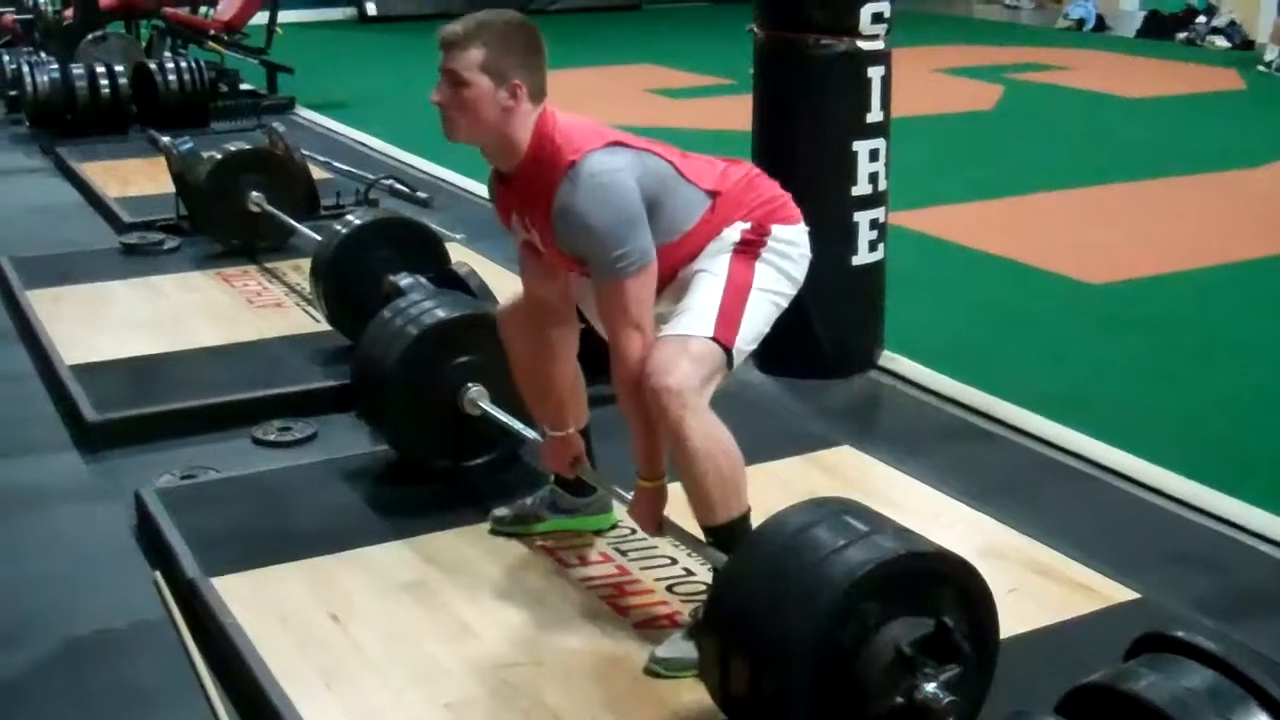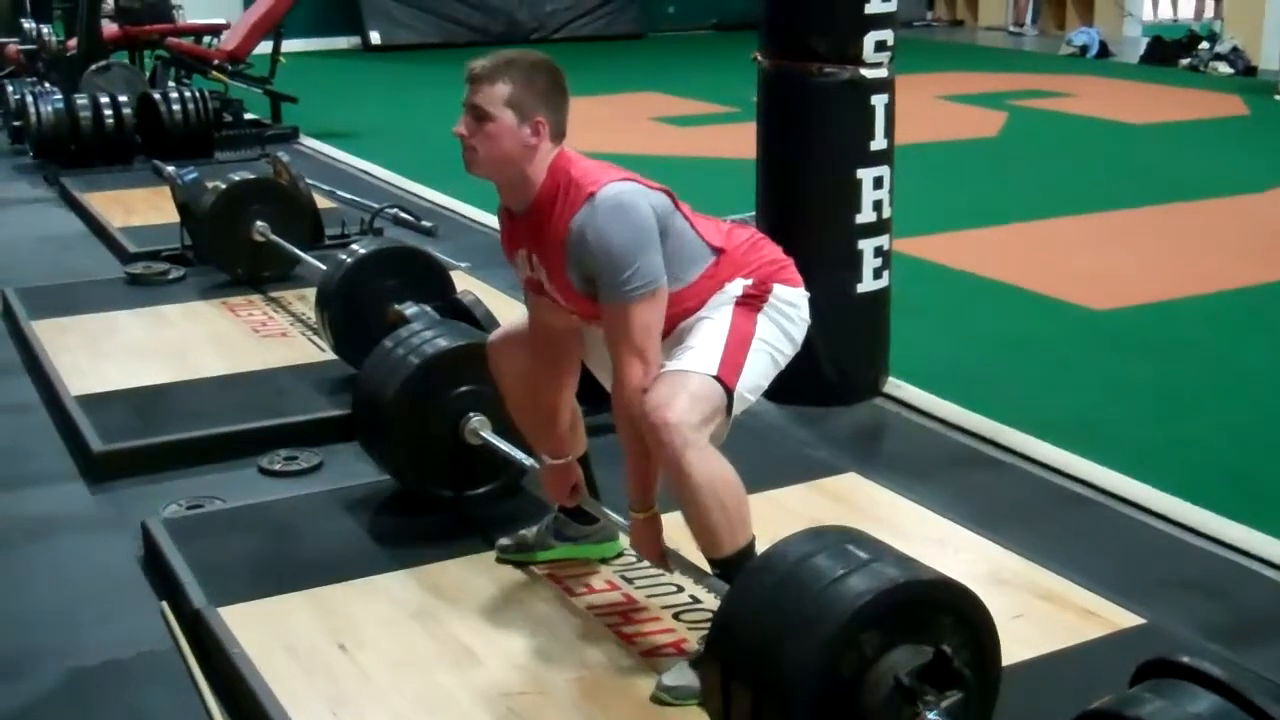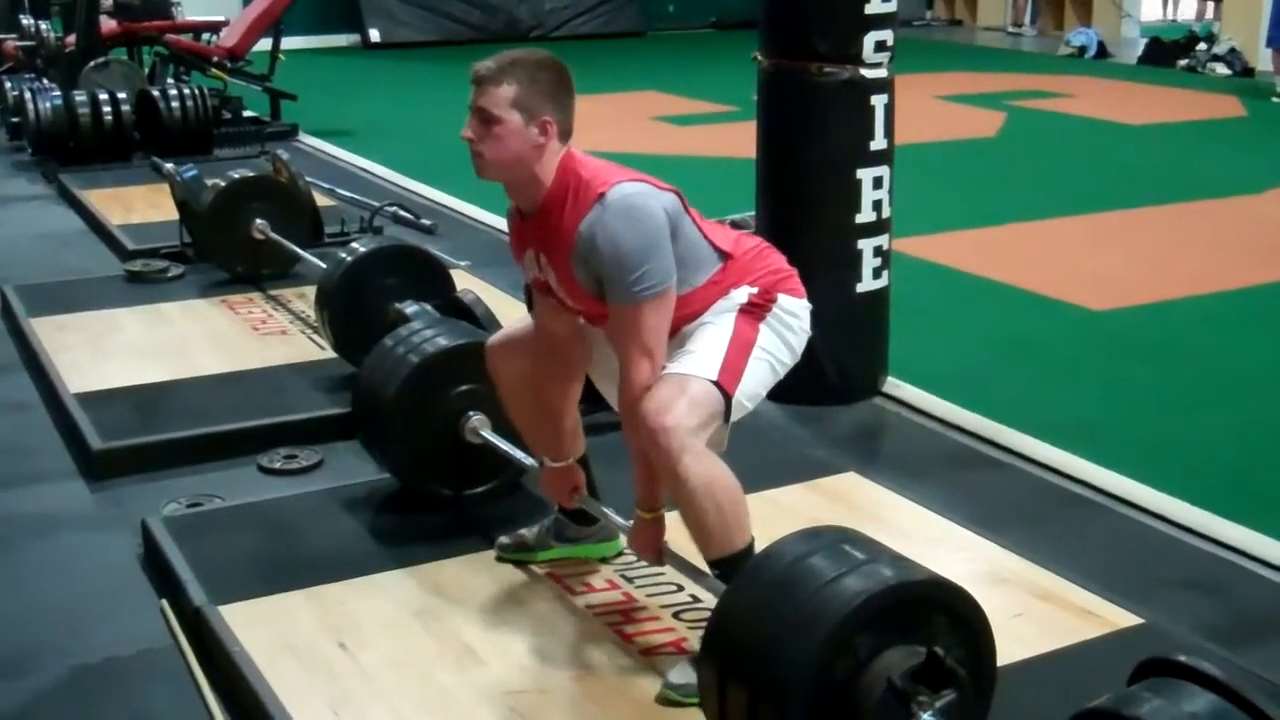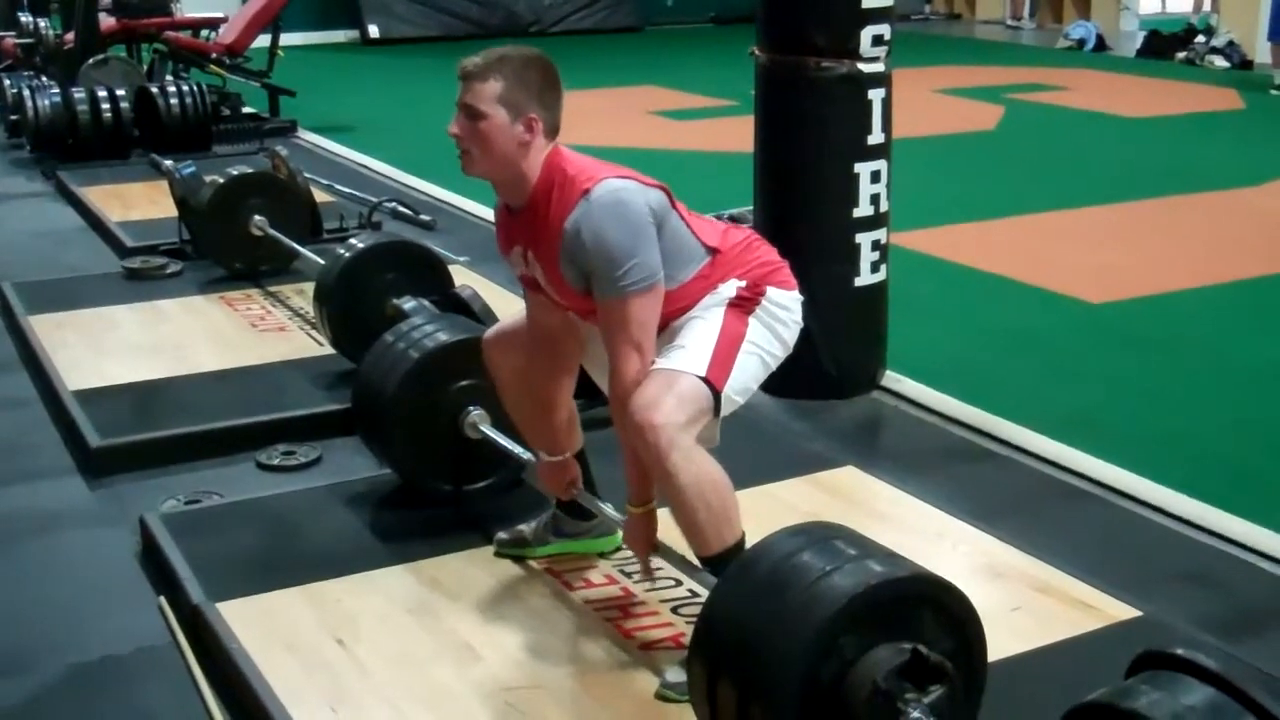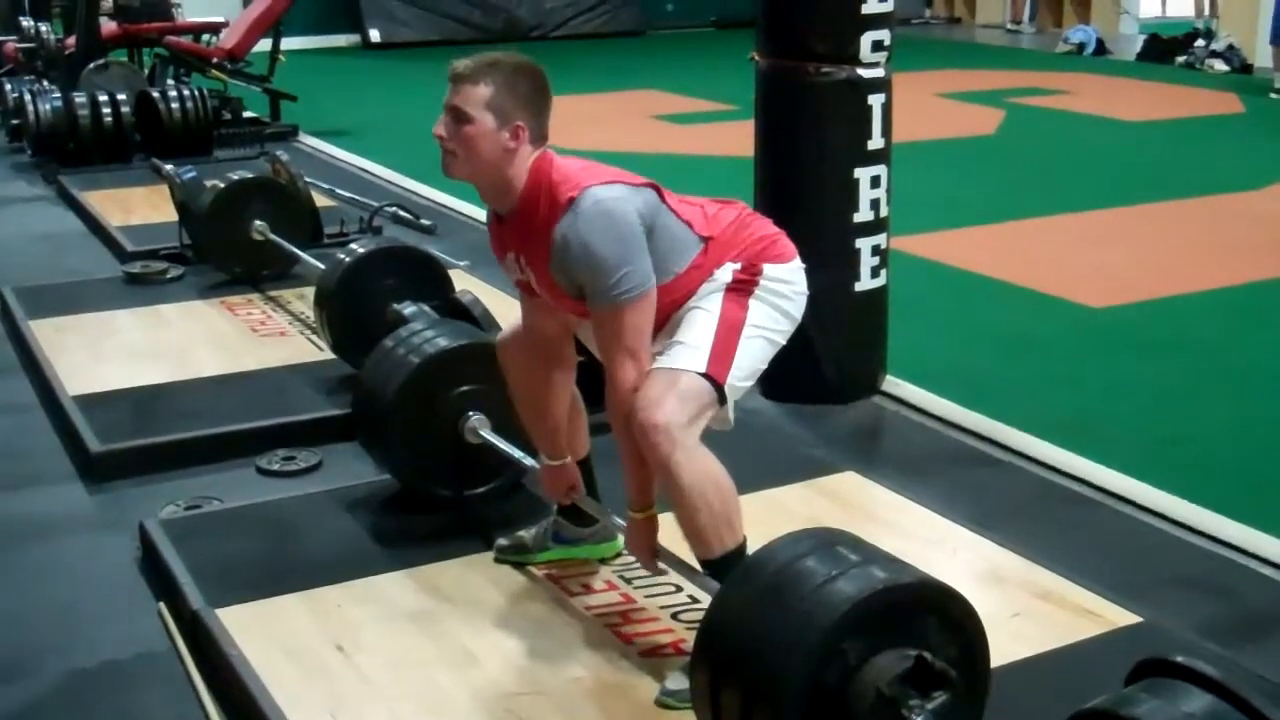
dt=1s
person 1, frame 1
left shoulder: (588, 182)
right shoulder: (510, 173)
left elbow: (631, 344)
right elbow: (549, 307)
left wrist: (650, 482)
right wrist: (559, 431)
left hip: (753, 236)
right hip: (668, 244)
left knee: (671, 384)
right knee: (518, 321)
right ankle: (578, 493)
person 1, frame 2
left shoulder: (606, 212)
right shoulder: (519, 212)
left elbow: (634, 373)
right elbow: (555, 338)
left wrist: (643, 511)
right wrist: (559, 460)
left hip: (752, 294)
right hip: (671, 304)
left knee: (669, 420)
right knee: (511, 350)
right ankle: (580, 523)
person 1, frame 3
left shoulder: (617, 212)
right shoulder: (526, 212)
left elbow: (640, 373)
right elbow: (559, 340)
left wrist: (648, 513)
right wrist: (558, 459)
left hip: (754, 302)
right hip: (653, 312)
left knee: (667, 422)
right knee: (508, 354)
right ankle: (581, 523)
person 1, frame 4
left shoulder: (602, 209)
right shoulder: (514, 209)
left elbow: (631, 368)
right elbow: (551, 333)
left wrist: (640, 508)
right wrist: (555, 455)
left hip: (746, 295)
right hip: (661, 303)
left knee: (657, 420)
right knee: (504, 347)
right ankle: (580, 518)
person 1, frame 5
left shoulder: (590, 214)
right shoulder: (507, 213)
left elbow: (627, 373)
right elbow: (549, 339)
left wrist: (642, 510)
right wrist: (556, 459)
left hip: (749, 276)
right hip: (671, 284)
left knee: (661, 419)
right knee: (517, 350)
right ankle: (581, 522)
